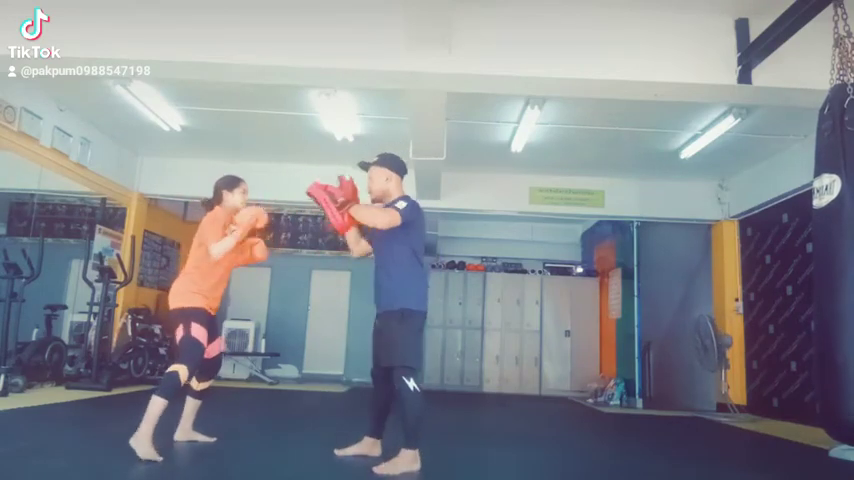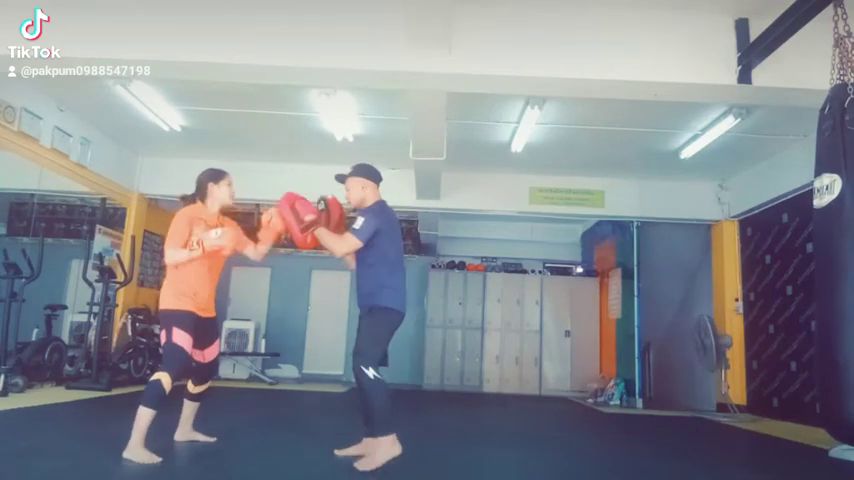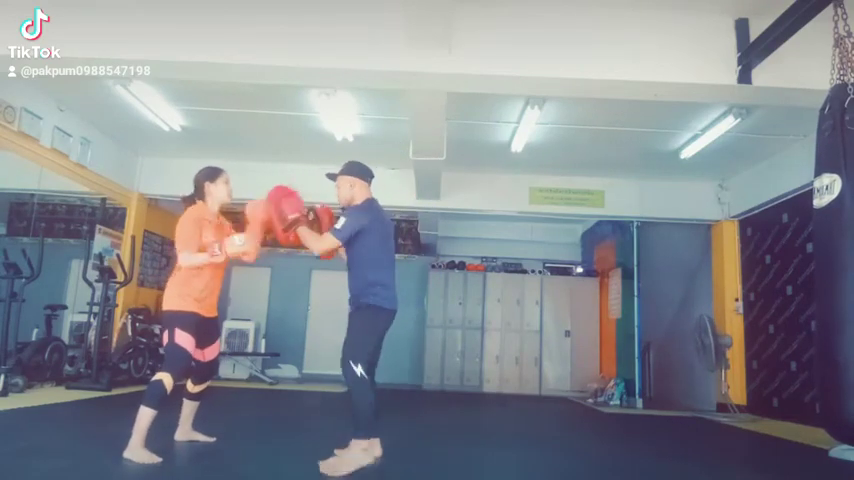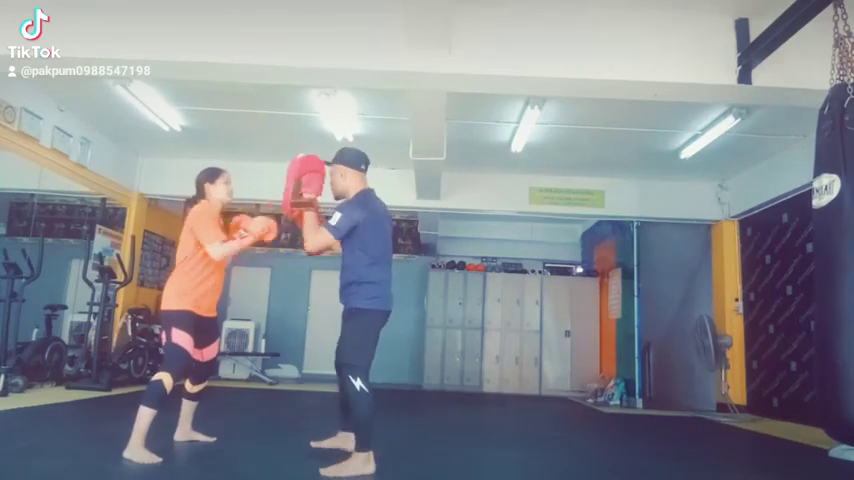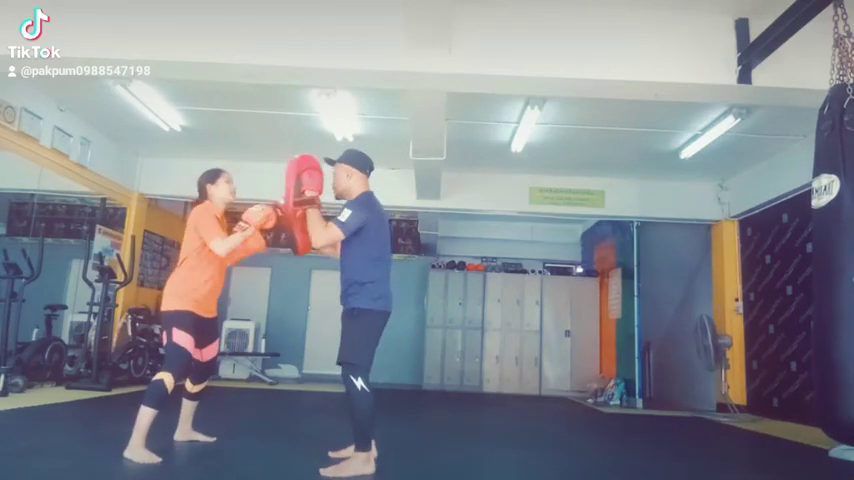
dt=0.4s
person 1, frame 1
left shoulder: (407, 206)
right shoulder: (383, 212)
left elbow: (381, 220)
right elbow: (357, 248)
left wrist: (349, 204)
right wrist: (344, 216)
left hip: (406, 308)
right hip: (388, 308)
left knee: (404, 376)
right knee: (382, 374)
left ankle: (410, 454)
right ankle: (373, 441)
person 1, frame 2
left shoulder: (376, 213)
right shoulder: (372, 219)
left elbow: (343, 248)
right elbow: (355, 261)
left wrist: (316, 227)
right wrist: (330, 230)
left hip: (385, 304)
right hip: (375, 305)
left knee: (365, 365)
right knee: (364, 370)
left ankle: (388, 439)
right ankle: (372, 438)
person 1, frame 3
left shoulder: (359, 213)
right shoulder: (374, 215)
left elbow: (319, 246)
left wrist: (298, 224)
right wrist: (328, 233)
left hip: (372, 304)
right hip: (375, 304)
left knee: (353, 365)
right knee: (362, 371)
left ankle: (361, 446)
right ankle: (370, 441)
person 1, frame 4
left shoulder: (353, 207)
right shoulder: (374, 206)
left elbow: (313, 243)
left wrist: (309, 209)
left hip: (364, 304)
right hip: (372, 302)
left knee: (355, 375)
right knee: (346, 367)
right ankle: (348, 434)
person 1, frame 5
left shoulder: (359, 207)
right shoulder: (368, 207)
left elbow: (320, 239)
right elbow: (339, 247)
left wrist: (310, 206)
right wrist: (311, 210)
left hip: (365, 306)
right hip: (364, 304)
left knee: (356, 376)
right knee: (353, 374)
right ankle: (364, 444)
person 2, frame 1
left shoulder: (227, 221)
right shoulder: (217, 217)
right elbow: (215, 253)
left wrist: (246, 256)
right wrist: (242, 227)
left hip: (205, 305)
right hip: (189, 301)
left knee: (211, 365)
right knee: (189, 361)
left ankle: (184, 429)
right ankle: (143, 435)
person 2, frame 2
left shoulder: (227, 224)
right shoulder: (187, 216)
left elbow: (256, 253)
right elbow: (170, 257)
left wrist: (270, 232)
right wrist: (203, 247)
left hip: (204, 308)
right hip: (178, 303)
left knee: (206, 369)
right knee: (174, 367)
left ankle: (184, 429)
right ankle: (135, 444)
person 2, frame 3
left shoulder: (223, 224)
right shoulder: (194, 215)
left elbow: (248, 255)
right elbow: (185, 260)
right wrist: (223, 251)
left hip: (206, 308)
right hip: (181, 304)
left knee: (206, 368)
right knee: (175, 368)
left ankle: (184, 429)
right ankle: (135, 445)
person 2, frame 4
left shoulder: (219, 221)
right shoulder: (200, 213)
left elbow: (222, 257)
right elbow: (216, 253)
left wrist: (248, 235)
right wrist: (249, 235)
left hip: (206, 308)
right hip: (180, 303)
left knee: (204, 367)
right knee: (175, 367)
left ankle: (184, 429)
right ankle: (135, 445)
person 2, frame 5
left shoulder: (223, 221)
right shoulder: (202, 213)
right elbow: (220, 248)
left wrist: (250, 241)
right wrist: (249, 228)
left hip: (206, 307)
right hip: (181, 303)
left knee: (204, 367)
right knee: (175, 367)
left ankle: (184, 429)
right ankle: (135, 445)
